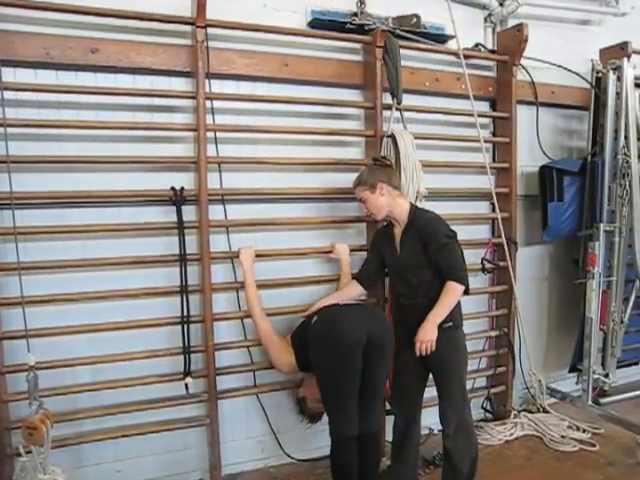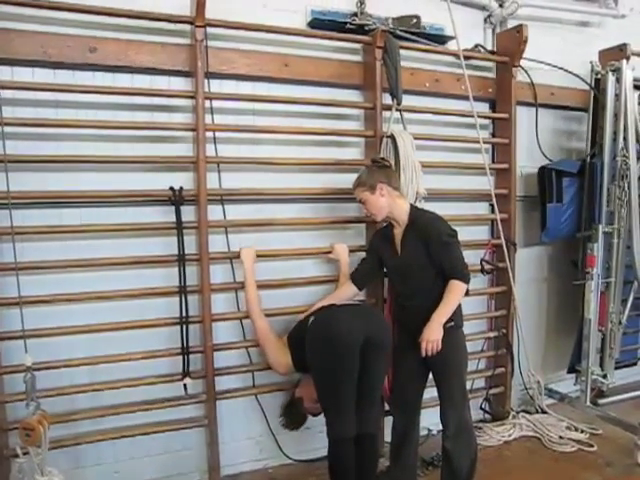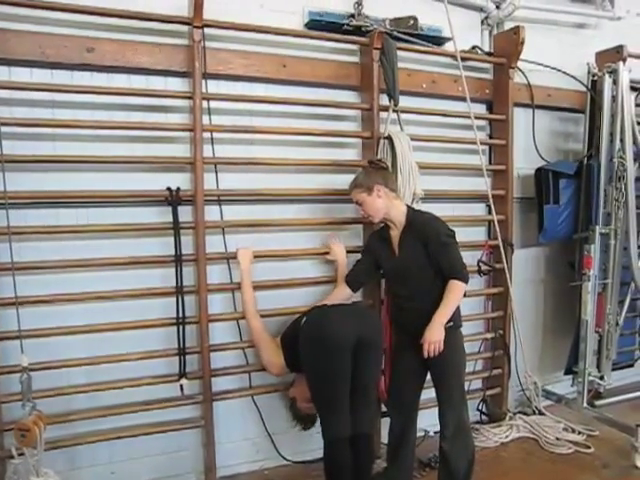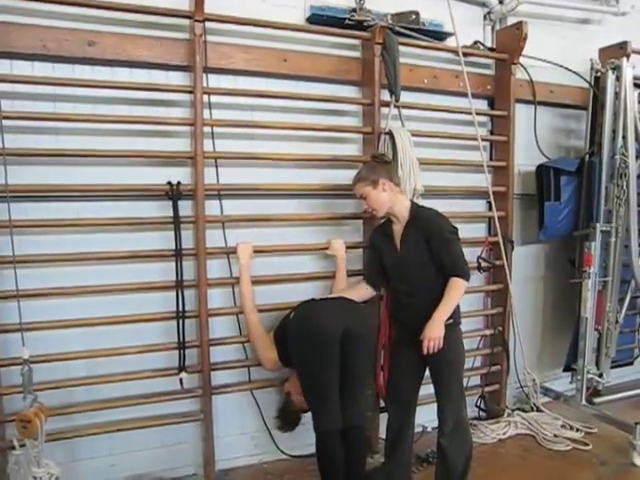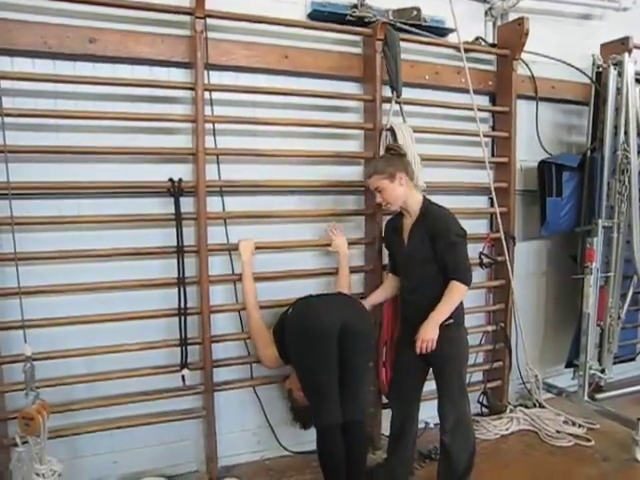
dt=0.3s
person 1, frame 1
left shoulder: (430, 225)
right shoulder: (382, 237)
left elbow: (457, 279)
right elbow: (364, 281)
left wrist: (431, 324)
right wrist: (325, 303)
left hip: (443, 331)
right hip: (406, 332)
left knee: (454, 412)
right knee: (403, 406)
person 1, frame 2
left shoulder: (430, 225)
right shoulder: (381, 239)
left elbow: (460, 278)
right elbow: (358, 280)
left wrist: (436, 324)
right wrist: (322, 306)
left hip: (444, 331)
right hip: (406, 334)
left knee: (454, 412)
right knee: (402, 406)
person 1, frame 3
left shoulder: (428, 226)
right shoulder: (377, 241)
left elbow: (459, 277)
right elbow: (352, 282)
left wrist: (438, 324)
left hip: (442, 332)
right hip: (405, 335)
left knee: (452, 413)
right knee: (400, 408)
person 1, frame 4
left shoulder: (431, 222)
right shoulder: (379, 236)
left elbow: (460, 275)
right elbow: (374, 285)
left wrist: (437, 321)
right wrist: (335, 300)
left hip: (442, 328)
right hip: (404, 331)
left knee: (450, 409)
right knee: (398, 404)
person 1, frame 5
left shoulder: (441, 221)
right shoulder: (392, 227)
left elbow: (461, 279)
left wrist: (433, 323)
right wrist: (369, 301)
left hip: (445, 328)
right hip: (410, 327)
left knee: (452, 407)
right knee: (401, 400)
person 2, frame 1
left shoulder: (288, 360)
left elbow: (259, 316)
left wrist: (248, 267)
right wrist: (344, 260)
left hip: (335, 331)
right hip: (377, 321)
left knee: (344, 431)
right knee: (370, 426)
person 2, frame 2
left shoulder: (284, 361)
left elbow: (257, 315)
left wrist: (248, 267)
right wrist: (343, 261)
left hip: (333, 333)
right hip: (375, 322)
left knee: (341, 432)
right knee: (367, 428)
person 2, frame 3
left shoulder: (278, 361)
left elbow: (252, 315)
left wrist: (245, 268)
right wrist: (341, 260)
left hip: (325, 332)
right hip: (367, 321)
left knee: (337, 432)
right knee: (362, 429)
person 2, frame 4
left shoulder: (273, 358)
left elbow: (251, 312)
right elbow: (339, 295)
left wrist: (244, 264)
right wrist: (340, 257)
left hip: (313, 325)
right hip: (355, 315)
left knee: (328, 426)
right knee: (354, 421)
person 2, frame 5
left shoulder: (273, 355)
left elbow: (252, 307)
right elbow: (343, 295)
left wrist: (246, 260)
left hip: (310, 321)
right hip: (355, 312)
left knee: (329, 421)
right knee: (355, 417)
